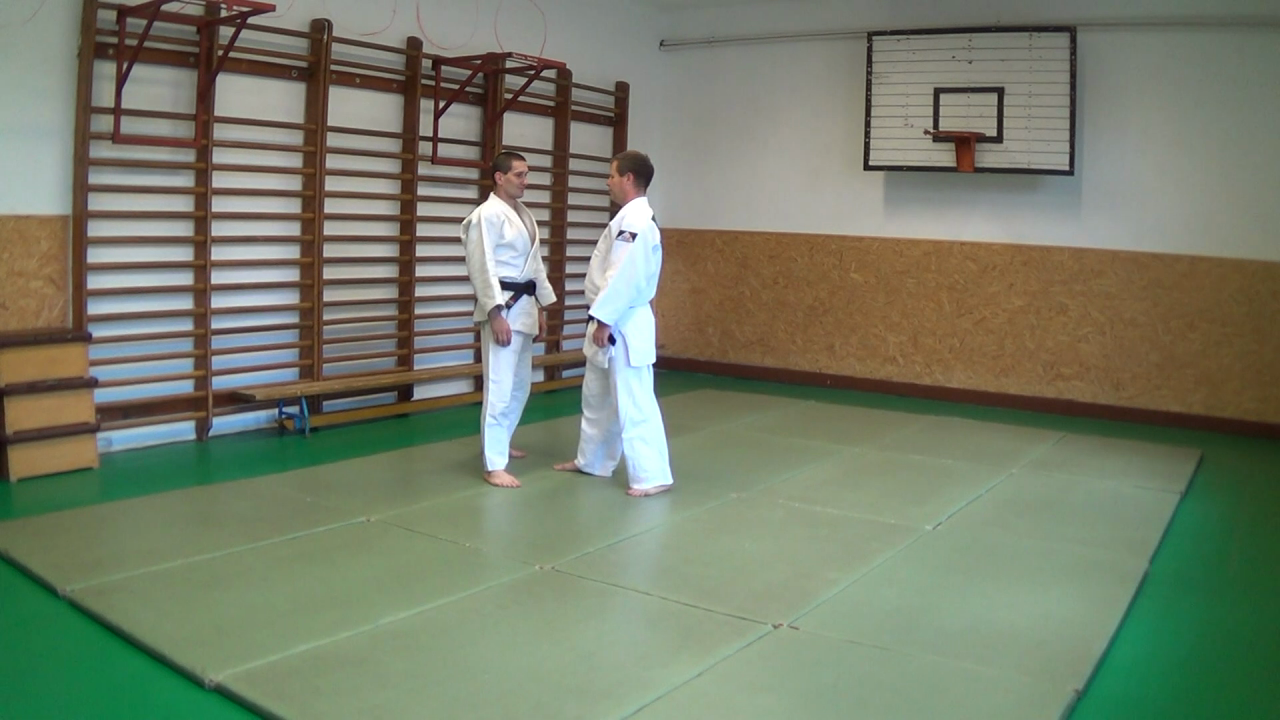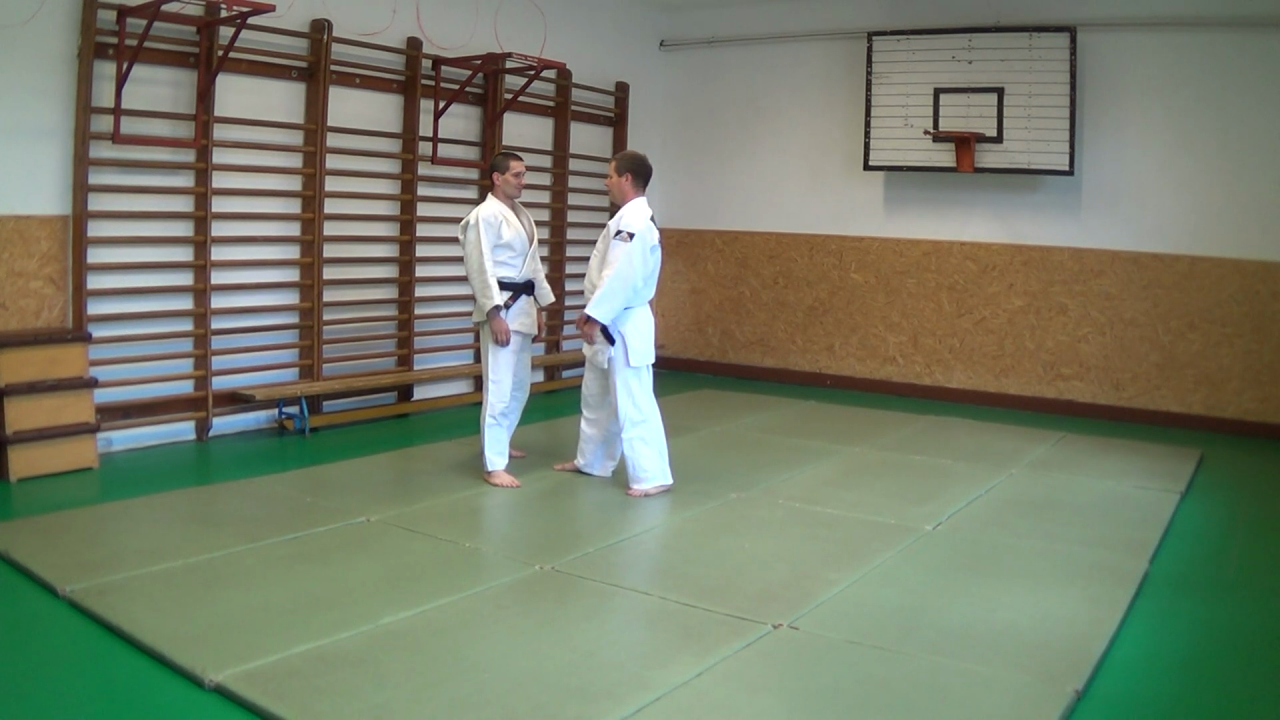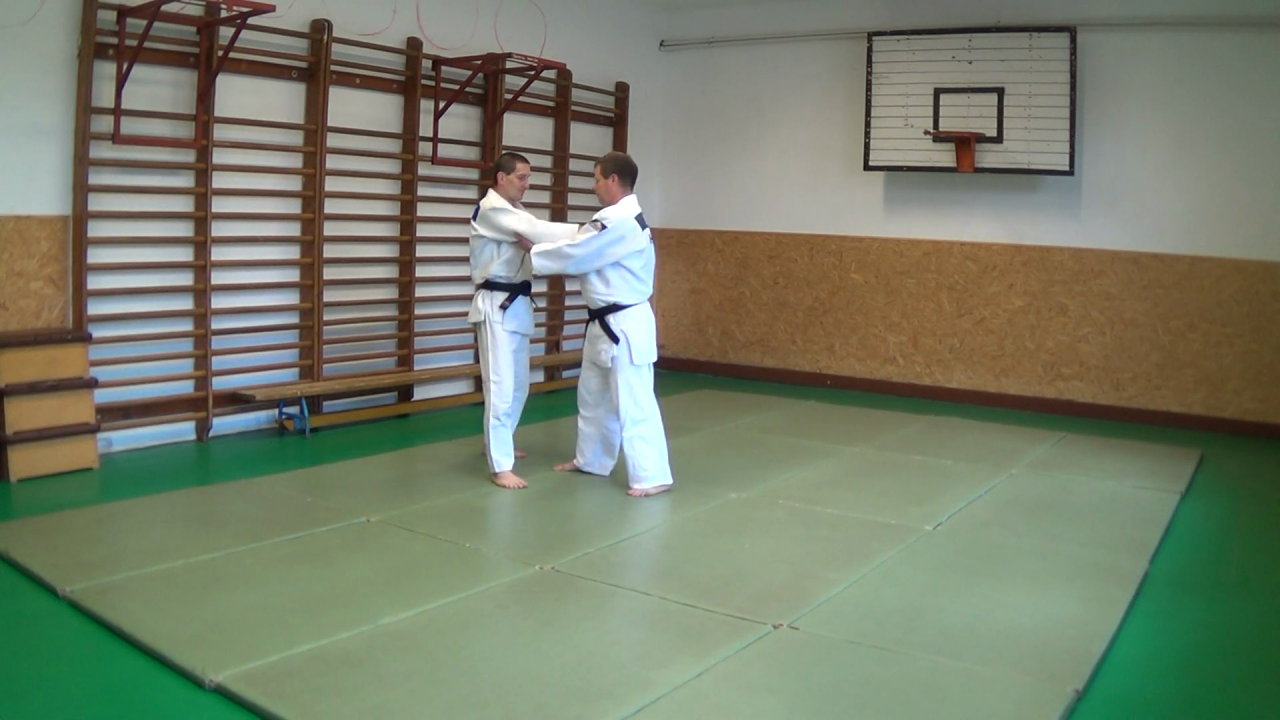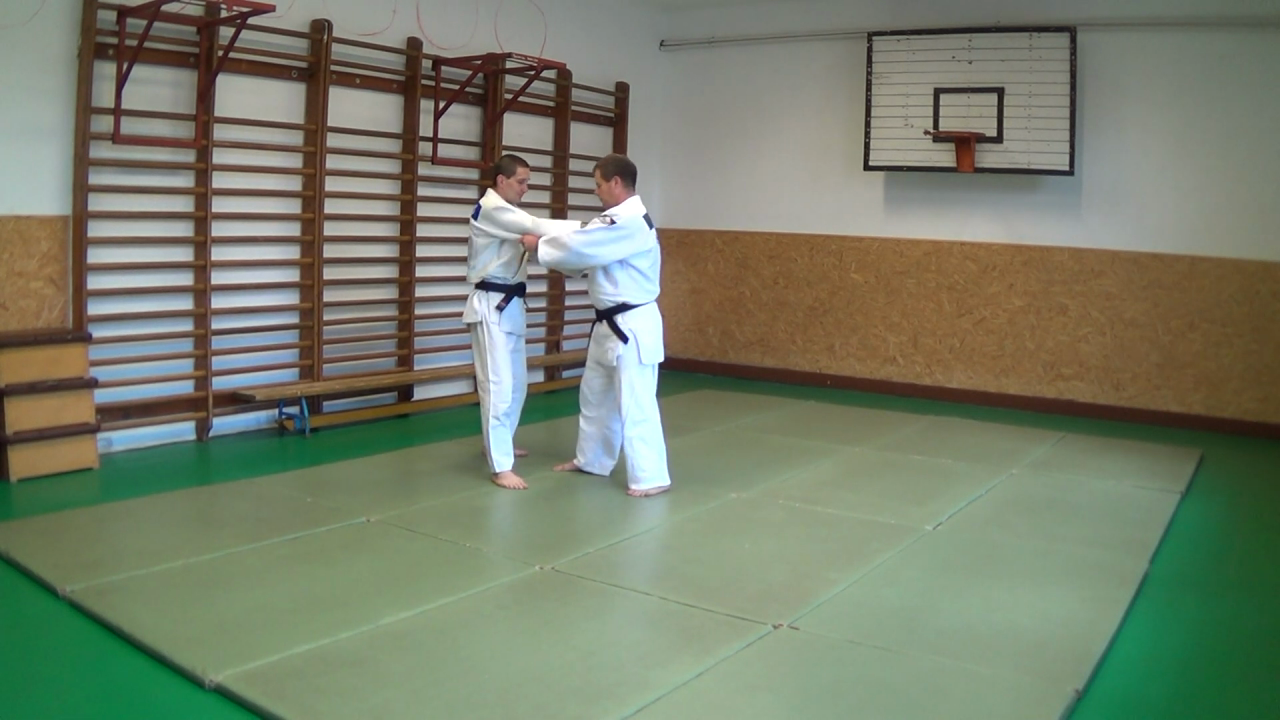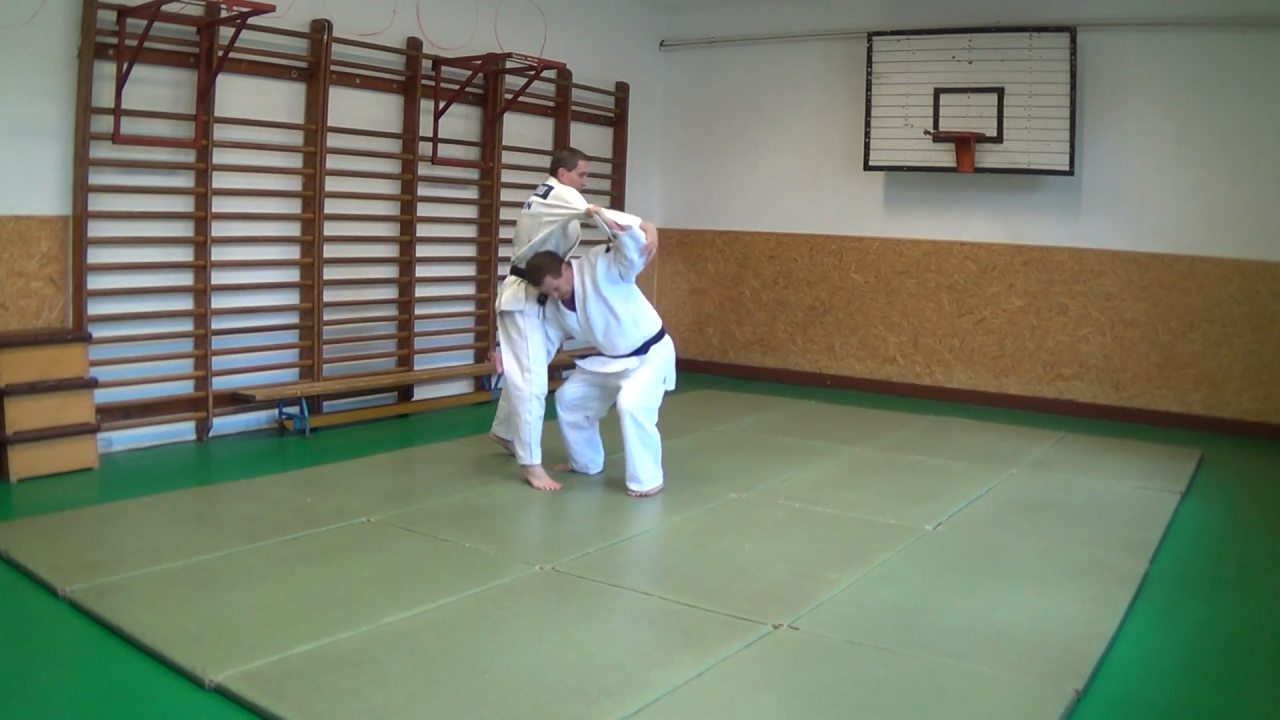
dt=0.7s
person 1, frame 1
left shoulder: (523, 214)
right shoulder: (487, 215)
right elbow: (482, 268)
left wrist: (540, 307)
right wrist: (495, 314)
left hip: (524, 305)
right hip: (501, 307)
left knee: (519, 384)
right knee: (500, 386)
left ankle: (500, 443)
right ankle: (494, 465)
person 1, frame 2
left shoulder: (521, 215)
right shoulder: (484, 216)
right elbow: (480, 270)
left wrist: (539, 307)
right wrist: (495, 314)
left hip: (523, 306)
right hip: (500, 308)
left knee: (519, 384)
right knee: (499, 386)
left ankle: (500, 443)
right ankle: (494, 465)
person 1, frame 3
left shoulder: (516, 213)
right shoulder: (491, 210)
left elbow: (539, 240)
right elbow: (536, 232)
left wrist: (581, 237)
right wrist: (582, 233)
left hip: (518, 304)
right hip: (497, 307)
left knee: (517, 384)
right knee: (501, 386)
left ankle: (497, 443)
right ankle: (501, 467)
person 1, frame 4
left shoulder: (511, 214)
right shoulder: (490, 209)
right elbow: (539, 228)
left hip: (510, 306)
right hip: (490, 307)
left knee: (516, 382)
right knee: (498, 386)
left ankle: (499, 442)
right ankle: (500, 466)
person 1, frame 5
left shoulder: (547, 197)
right shoulder: (556, 194)
left elbow: (562, 246)
right elbow: (593, 211)
left hip: (536, 295)
right hip: (524, 297)
left knee: (520, 371)
right knee: (531, 378)
left ankle: (503, 432)
right ankle: (530, 463)
person 2, frame 1
left shoulder: (634, 220)
right shoulder: (631, 218)
left elbow: (624, 277)
left wrist: (604, 320)
left hip: (624, 326)
right hip: (614, 322)
left knee: (634, 404)
right knee: (597, 397)
left ankle: (652, 476)
right ankle: (592, 460)
person 2, frame 2
left shoulder: (633, 221)
right shoulder: (631, 218)
left elbow: (621, 277)
left wrist: (592, 314)
right wrist: (594, 312)
left hip: (623, 326)
right hip: (612, 323)
left knee: (633, 404)
right knee: (596, 397)
left ankle: (651, 476)
right ankle: (591, 461)
person 2, frame 3
left shoulder: (619, 222)
right shoulder: (622, 218)
left elbow: (575, 254)
right elbow: (585, 252)
left wrist: (533, 252)
right wrist: (543, 247)
left hip: (625, 325)
right hip: (607, 323)
left knee: (633, 402)
right knee: (593, 395)
left ankle: (651, 476)
right ankle: (591, 459)
person 2, frame 4
left shoulder: (628, 222)
right shoulder: (621, 219)
left elbow: (579, 246)
right elbow: (586, 258)
left wrist: (539, 244)
right wrist: (547, 246)
left hip: (632, 326)
right hip: (612, 325)
left knee: (635, 404)
right knee: (596, 395)
left ankle: (650, 477)
right ankle: (591, 460)
person 2, frame 5
left shoulder: (600, 264)
right shoulder: (556, 303)
left elbow: (633, 246)
left wrist: (607, 218)
left hip: (650, 353)
right hip: (609, 358)
left knee: (632, 405)
right knee: (569, 398)
left ankle: (646, 479)
right ankle: (586, 462)
